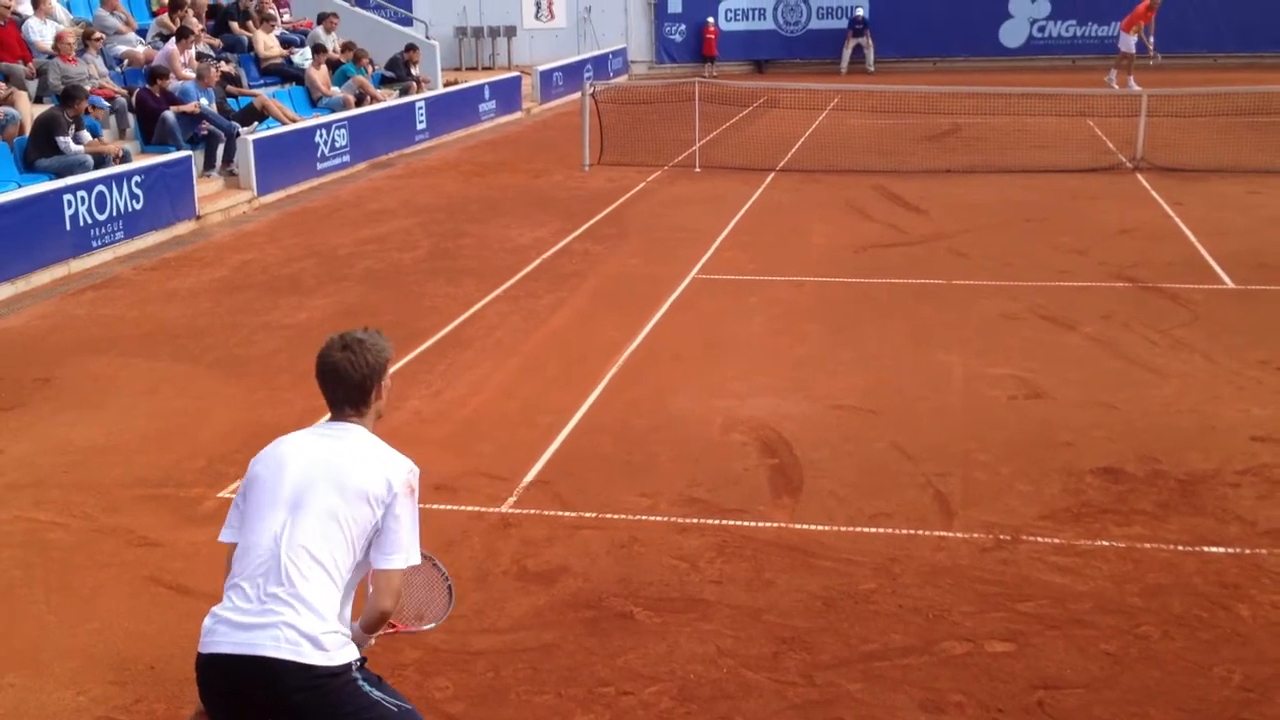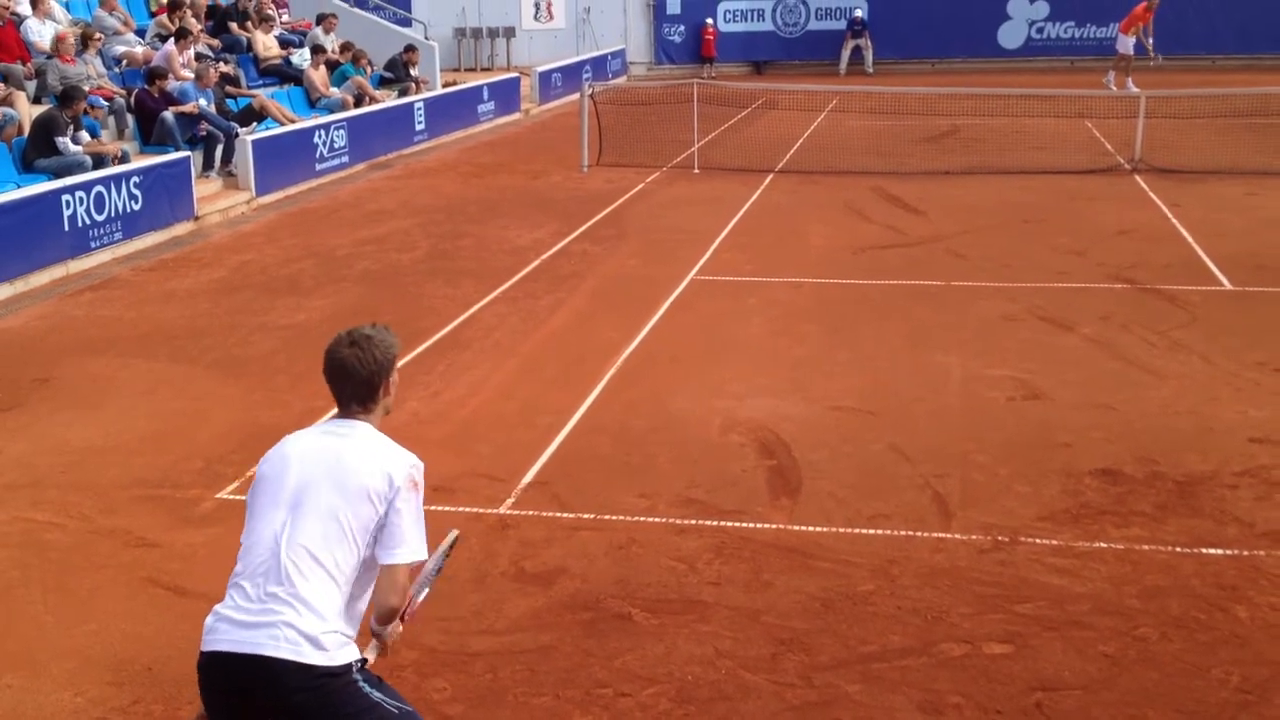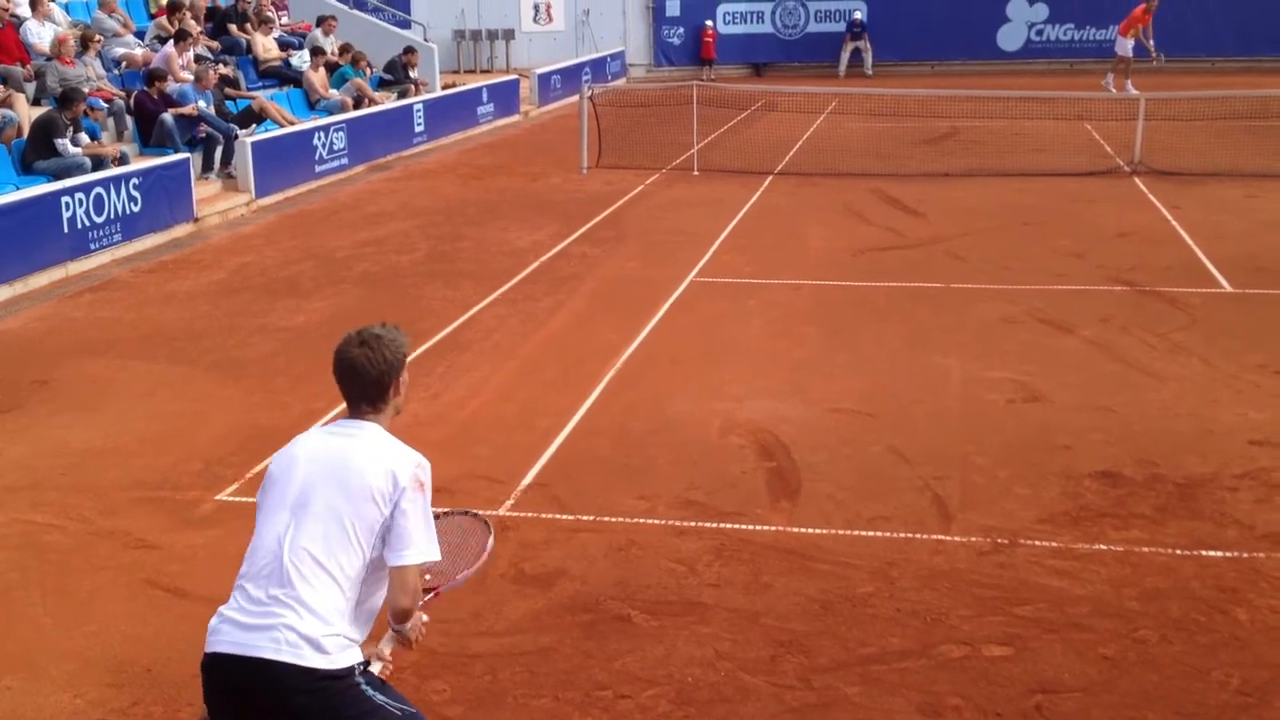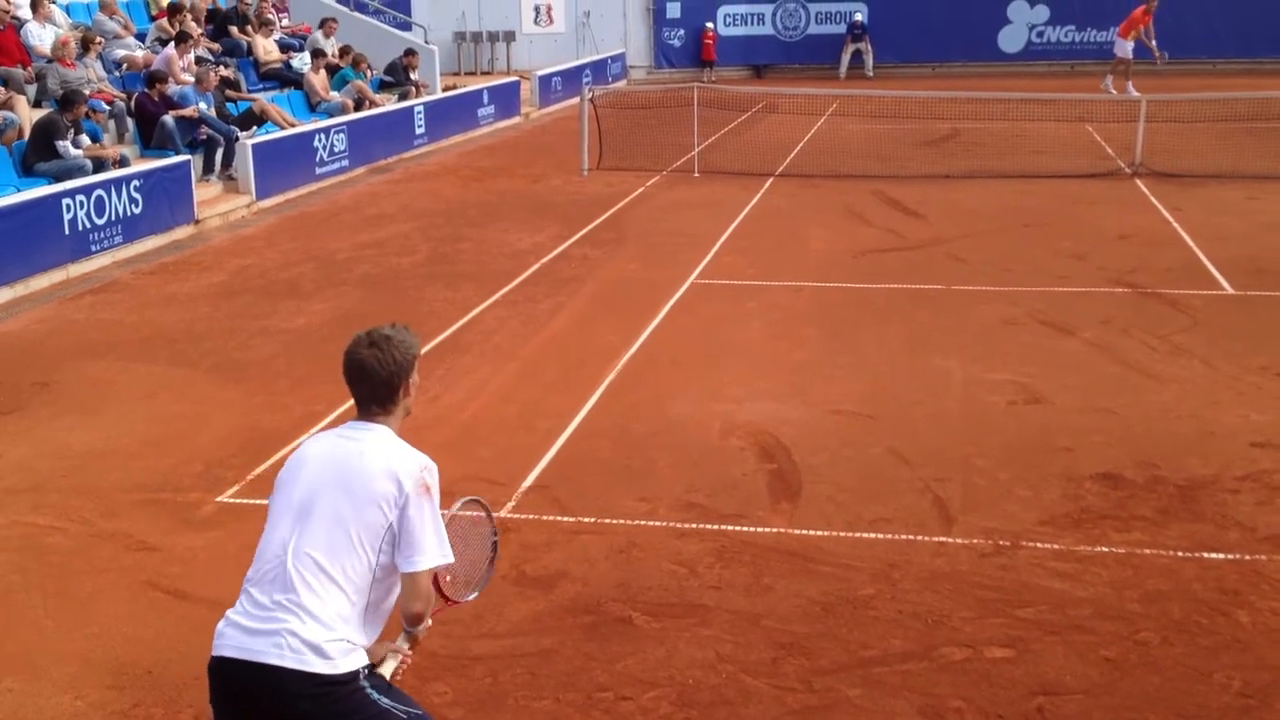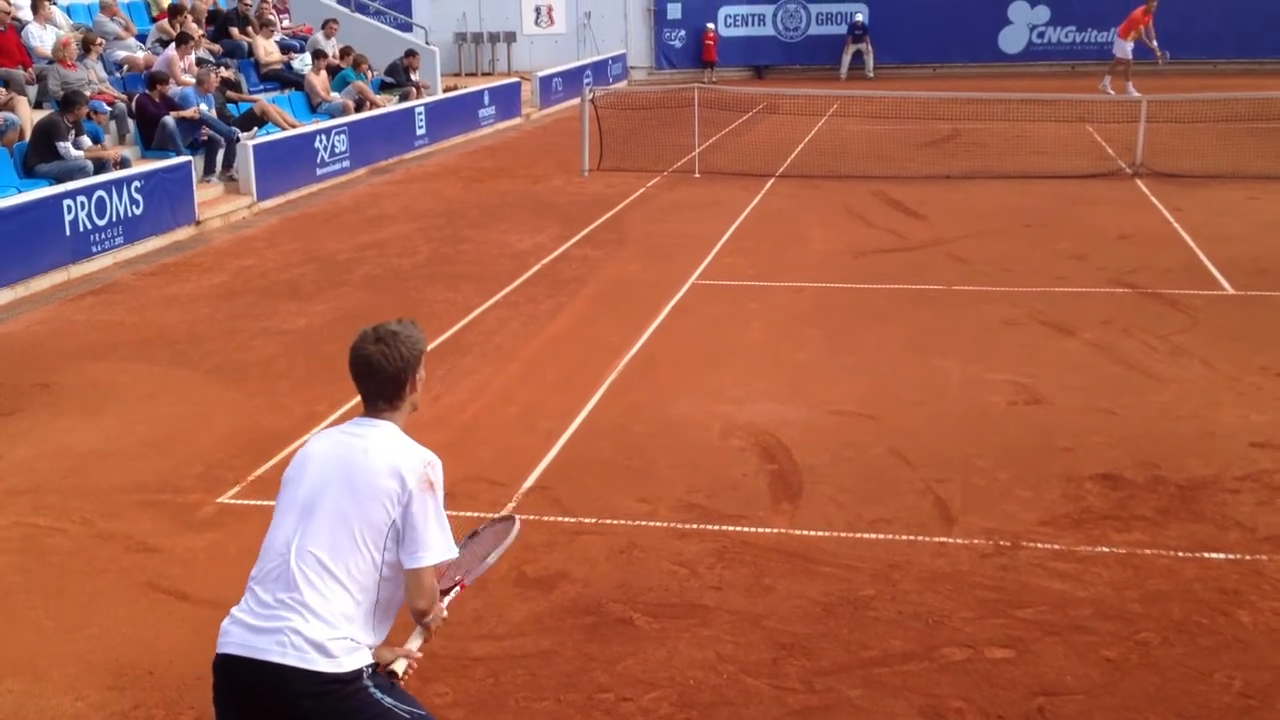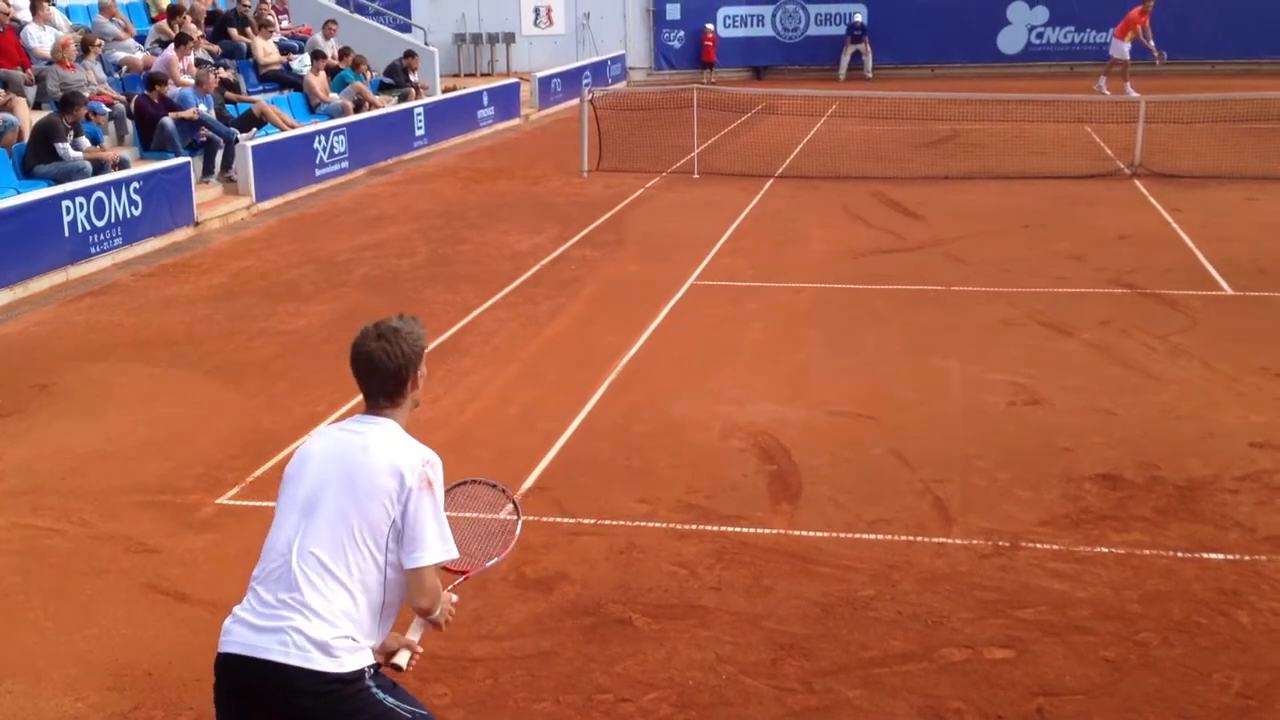
dt=0.1s
person 1, frame 1
left shoulder: (271, 453)
right shoulder: (393, 469)
right elbow: (384, 601)
right wrist: (362, 634)
left hip: (221, 650)
right hip: (304, 662)
person 1, frame 2
left shoulder: (282, 450)
right shoulder: (397, 465)
right elbow: (391, 597)
right wrist: (381, 630)
left hip: (224, 648)
right hip: (306, 661)
person 1, frame 3
left shoulder: (293, 450)
right shoulder: (404, 465)
right elbow: (404, 598)
right wrist: (404, 626)
left hip: (227, 652)
right hip: (307, 664)
person 1, frame 4
left shoulder: (306, 452)
right shoulder: (410, 468)
right elbow: (416, 603)
left wrist: (363, 649)
right wrist: (415, 628)
left hip: (233, 654)
right hip: (313, 668)
person 1, frame 5
left shoulder: (314, 448)
right shoulder: (415, 464)
right elbow: (421, 599)
left wrist: (369, 648)
right wrist: (432, 617)
left hip: (238, 653)
right hip: (316, 668)
person 1, frame 6
left shoulder: (313, 445)
right shoulder: (414, 462)
right elbow: (423, 597)
left wrist: (371, 642)
right wrist: (440, 608)
left hip: (241, 651)
right hip: (319, 667)
